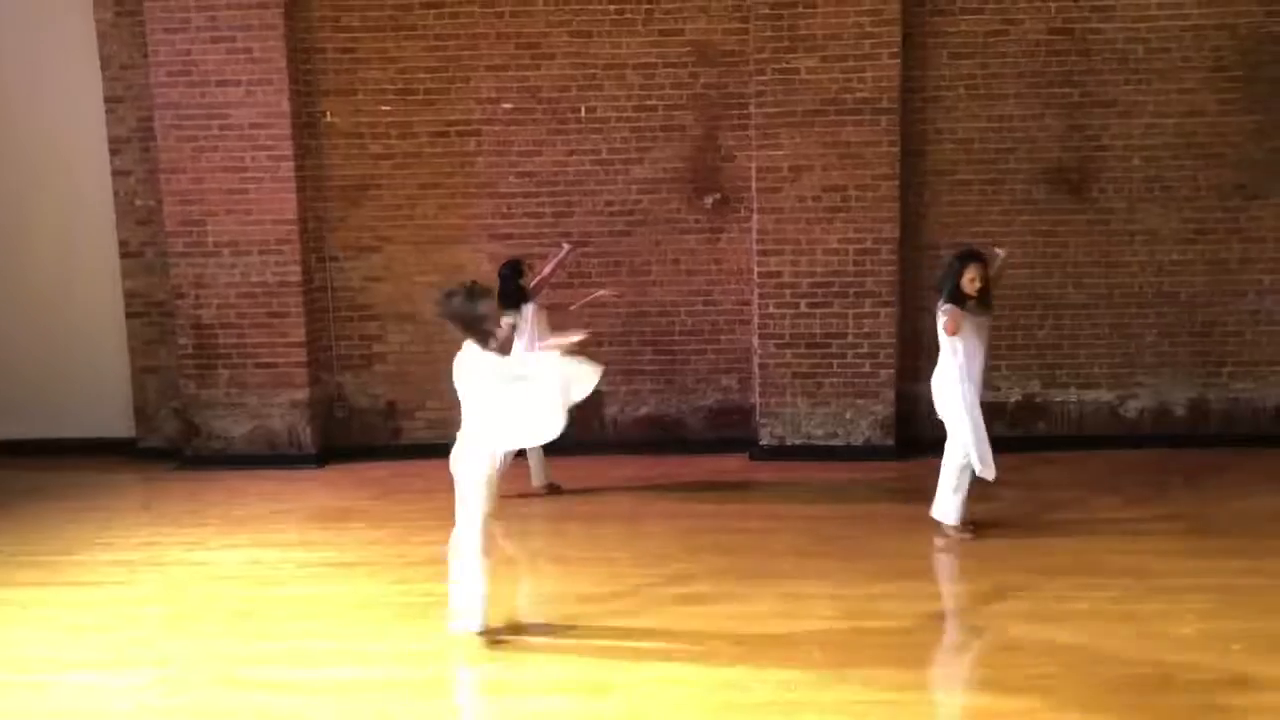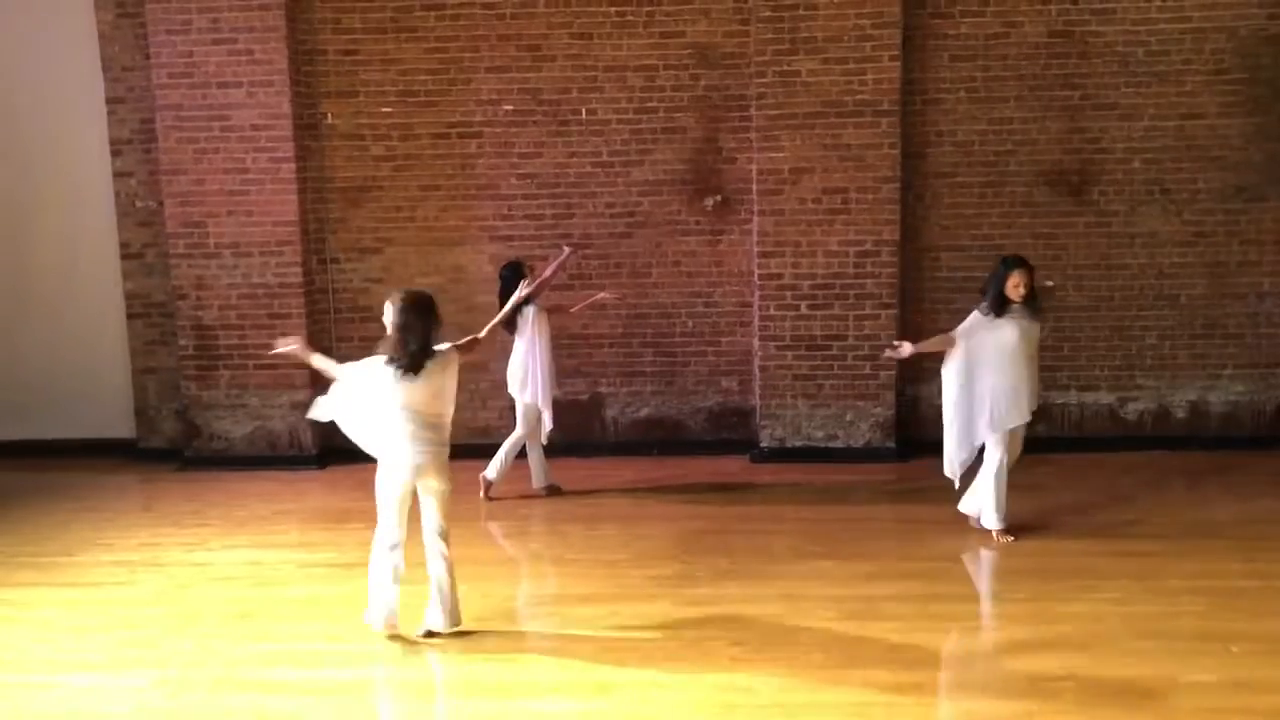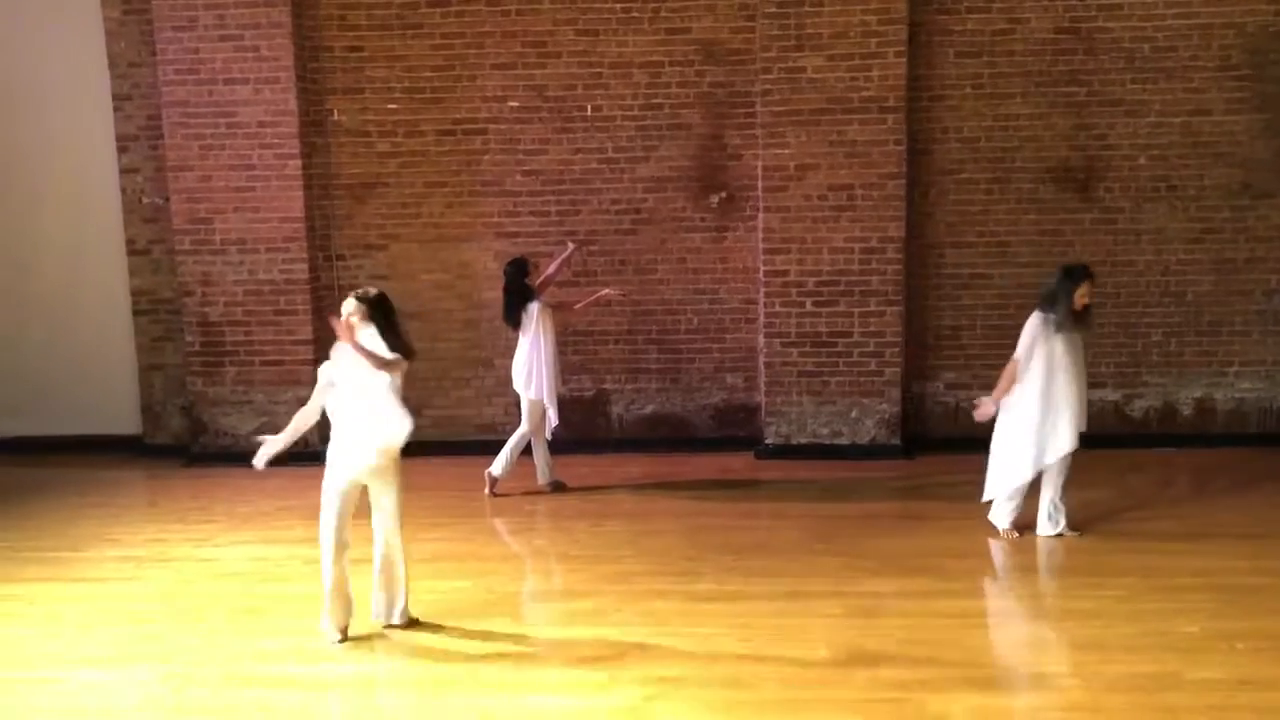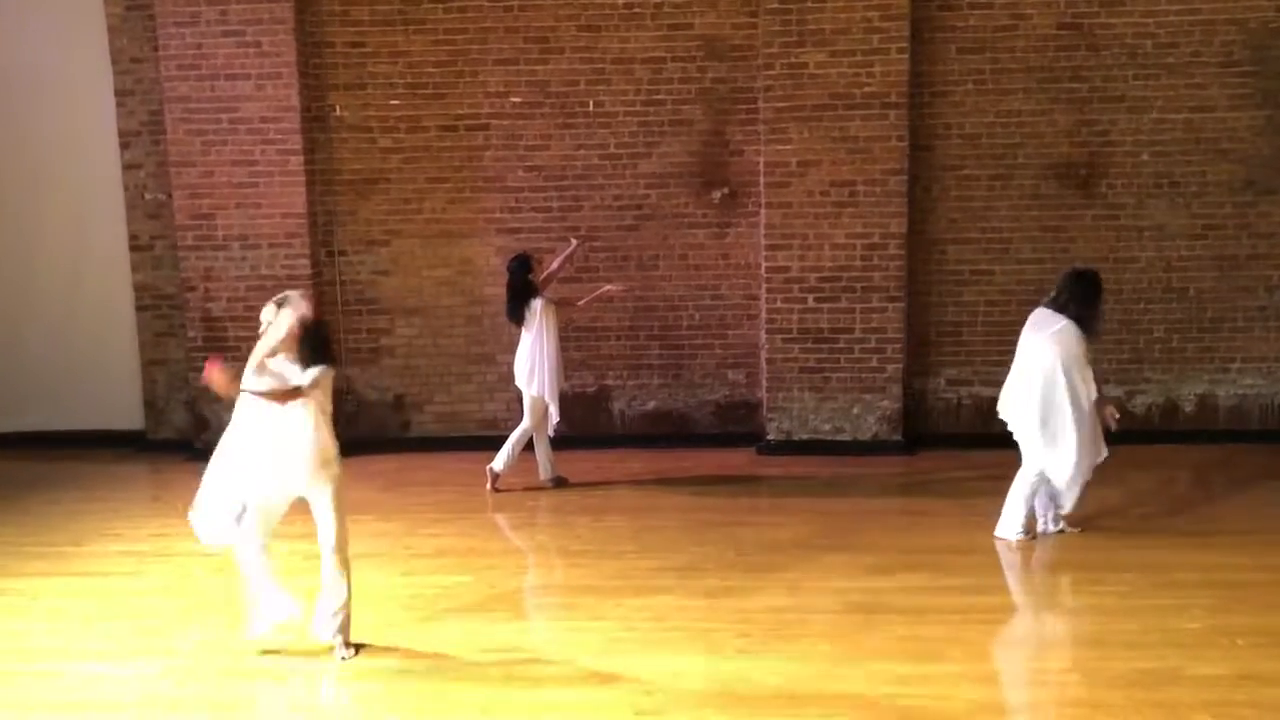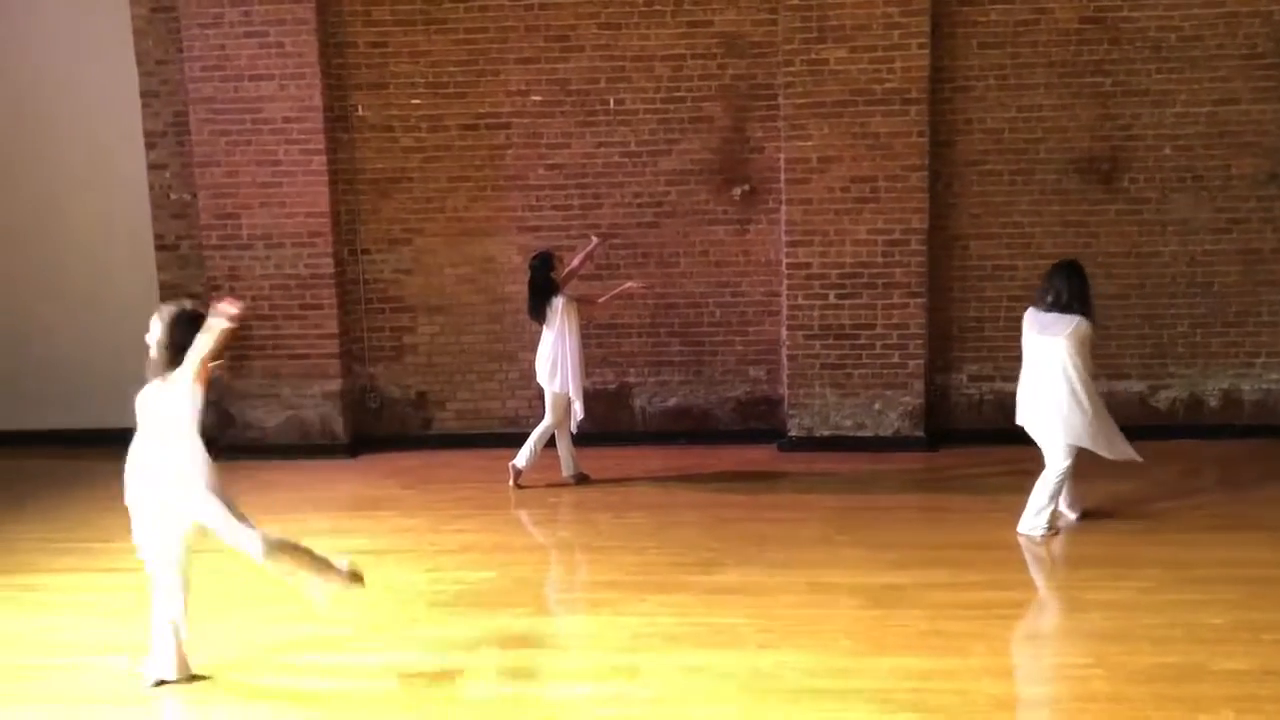
dt=0.5s
person 1, frame 1
left shoulder: (476, 351)
right shoulder: (476, 357)
right elbow: (520, 367)
left hip: (484, 453)
right hip: (480, 455)
left knee: (469, 530)
right knee: (473, 534)
left ankle: (465, 612)
right ankle: (470, 617)
person 1, frame 2
left shoulder: (384, 368)
right shoulder: (444, 359)
left elbow: (341, 371)
right elbow: (476, 340)
left wrist: (306, 352)
right wrist: (510, 305)
left hip: (397, 460)
right hip: (434, 460)
left knee: (388, 538)
right knee: (436, 538)
left ankle: (383, 614)
right ankle: (441, 618)
person 1, frame 3
left shoulder: (392, 361)
right shoulder: (332, 367)
left elbow: (382, 368)
right elbow: (312, 410)
left wrist: (355, 347)
right wrist: (279, 440)
left hip: (383, 462)
right hip: (341, 462)
left knee: (389, 538)
right knee: (332, 539)
left ankle: (392, 611)
right ankle: (336, 617)
person 1, frame 4
left shoulder: (319, 372)
right shoulder: (267, 369)
left elbow: (287, 395)
right elbow: (254, 363)
left wrist: (239, 390)
right wrist: (284, 325)
left hip: (320, 471)
right hip: (275, 472)
left knee: (333, 550)
right knee: (247, 540)
left ankle: (336, 631)
right ankle: (270, 609)
person 1, frame 5
left shoulder: (184, 380)
right shoulder: (167, 383)
left elbow: (202, 352)
left wrist: (219, 322)
left hip: (193, 486)
right hip: (168, 493)
left knee: (255, 544)
right knee: (165, 575)
left ankle: (335, 573)
right ankle: (170, 662)
person 2, frame 1
left shoulder: (977, 306)
right shoulder: (949, 308)
left elbow: (986, 281)
right elbow: (950, 329)
left wrist: (996, 264)
right wrist: (953, 319)
left hip: (967, 388)
right hip: (953, 389)
left knee: (958, 449)
right knee: (966, 450)
left ankle: (952, 512)
right ankle: (949, 516)
person 2, frame 2
left shoulder: (1029, 312)
right shoulder: (987, 315)
right elbow: (953, 338)
left wrist: (1042, 292)
right wrist: (915, 348)
left hip: (1018, 398)
right hip: (994, 398)
left knee: (1009, 455)
right knee: (996, 458)
left ankle: (974, 506)
right ankle: (994, 522)
person 2, frame 3
left shoulder: (1070, 322)
right shoulder: (1040, 322)
right elbow: (1015, 363)
right wrist: (995, 398)
left hip: (1061, 407)
right hip: (1037, 407)
left knee: (1058, 464)
right knee: (1026, 463)
left ankle: (1052, 523)
right ankle: (1001, 518)
person 2, frame 4
left shoulder: (1040, 315)
right shoulder: (1070, 330)
right elbow: (1083, 377)
right wrist: (1101, 405)
left hip: (1023, 399)
right hip: (1036, 406)
left knee: (1047, 464)
right knee: (1036, 466)
left ankle: (1050, 521)
right ankle: (1010, 527)
person 2, frame 5
left shoulder: (1031, 316)
right shoulder: (1080, 325)
right elbow: (1081, 363)
left hip: (1031, 400)
right hip: (1060, 404)
left knee: (1059, 457)
right knee: (1060, 463)
left ankle: (1067, 508)
right ankle: (1033, 522)
person 3, frame 1
left shoulder: (530, 304)
right shoulder: (526, 301)
left elbow: (566, 309)
right elbow: (546, 275)
left wrist: (595, 296)
right wrist: (566, 251)
left ankle: (541, 480)
person 3, frame 2
left shoulder: (532, 307)
right shoulder: (526, 304)
left elbow: (565, 312)
right elbow: (548, 277)
left wrist: (596, 299)
right wrist: (567, 255)
left hip: (532, 374)
right hip: (527, 374)
left knee: (533, 431)
right knee: (523, 431)
left ankle: (542, 482)
right ankle: (489, 475)
person 3, frame 3
left shoulder: (536, 304)
right shoulder: (530, 301)
left elbow: (571, 308)
right elbow: (551, 273)
left wrist: (601, 295)
right wrist: (571, 251)
left hip: (536, 371)
right hip: (532, 371)
left knee: (539, 428)
right knee: (528, 428)
left ankle: (546, 478)
right ankle: (494, 472)
person 3, frame 4
left shoulder: (537, 300)
right shoulder: (535, 299)
left elbow: (569, 297)
right elbow: (559, 278)
right wrist: (574, 249)
left hip: (537, 366)
right hip: (534, 367)
left knee: (540, 423)
right knee: (530, 424)
left ankle: (549, 473)
right ankle: (496, 468)
person 3, frame 5
left shoulder: (556, 297)
right shoulder: (558, 299)
right wrist: (598, 251)
left hip: (557, 363)
right hip: (556, 365)
left knee: (562, 420)
right knee: (552, 420)
left ankle: (571, 470)
right ankle: (519, 464)
